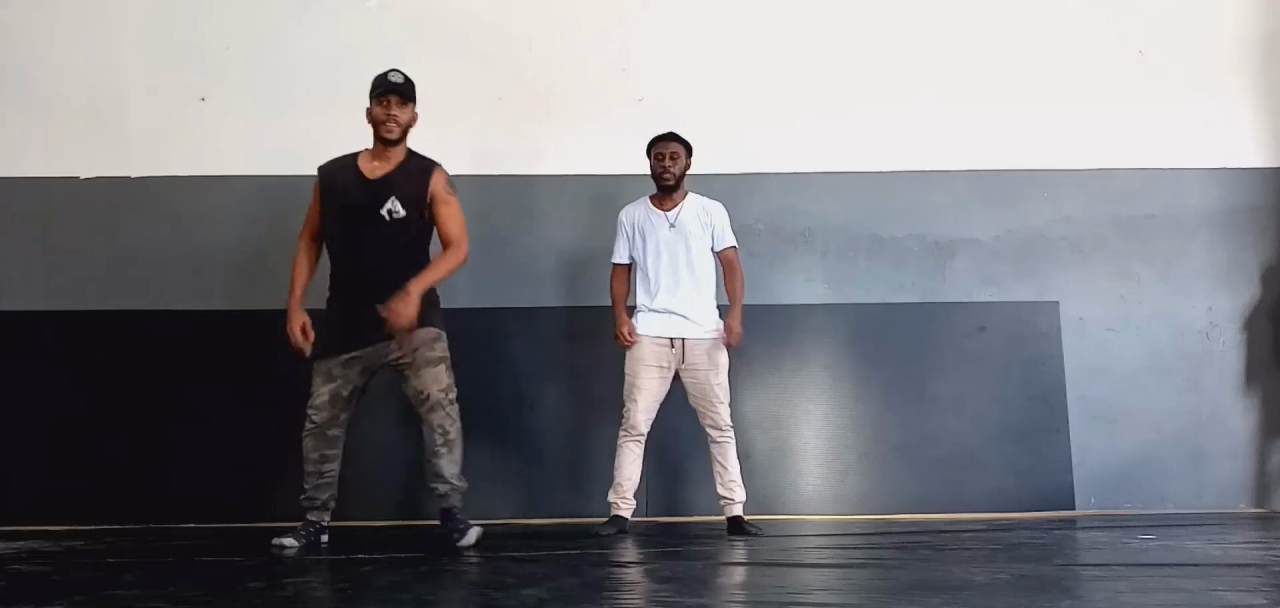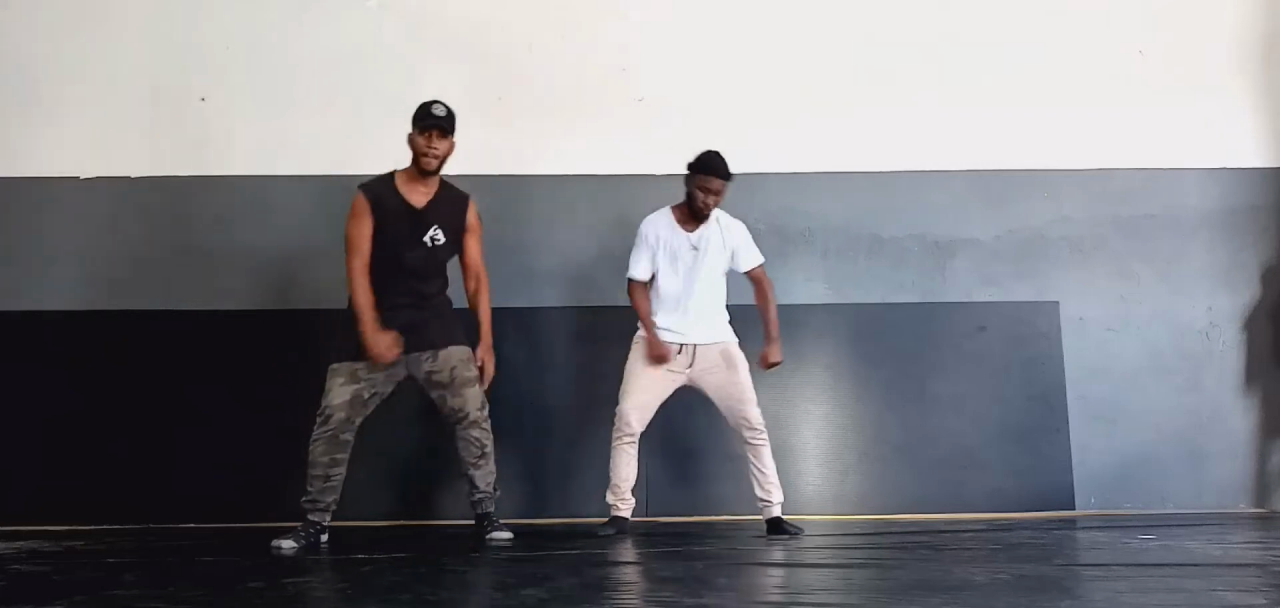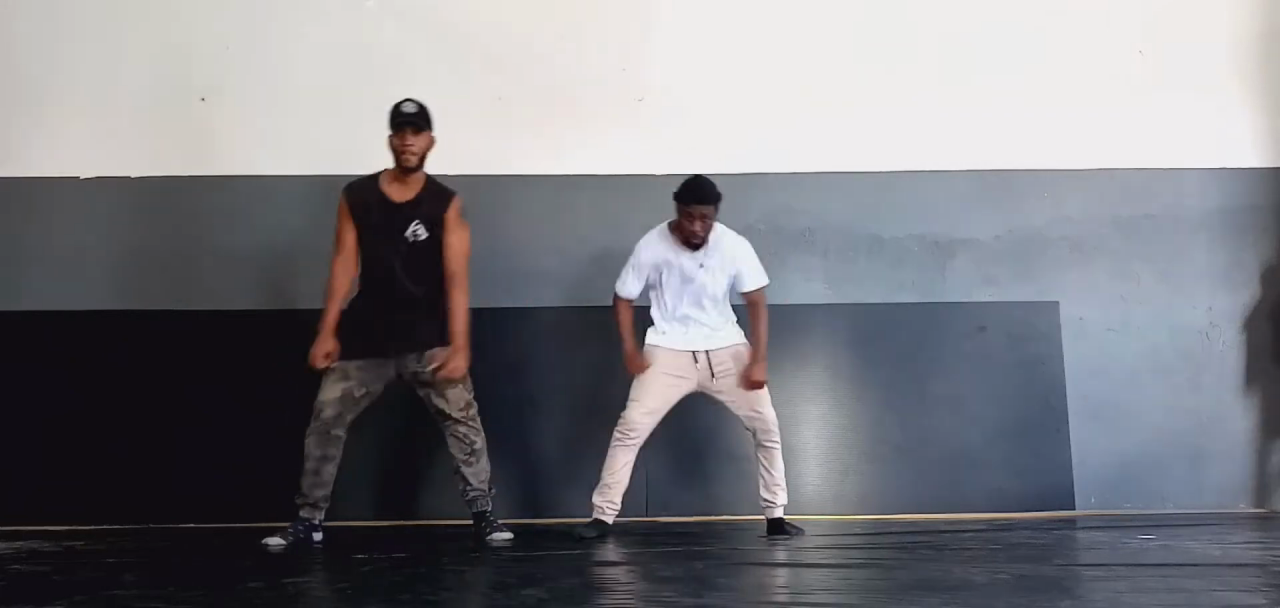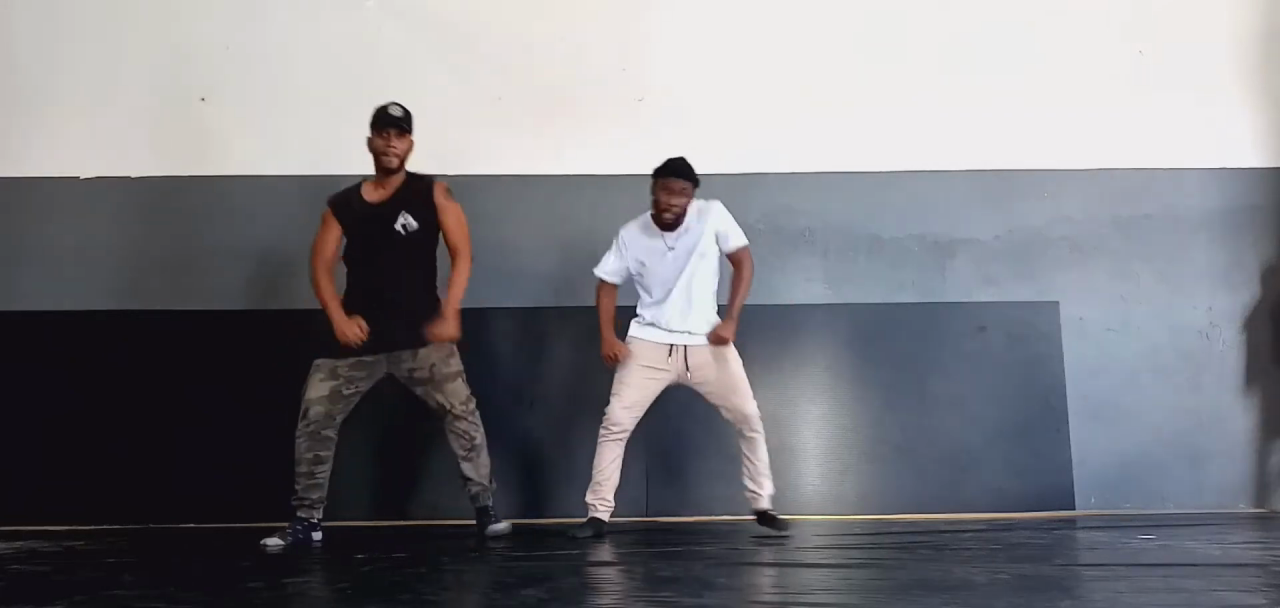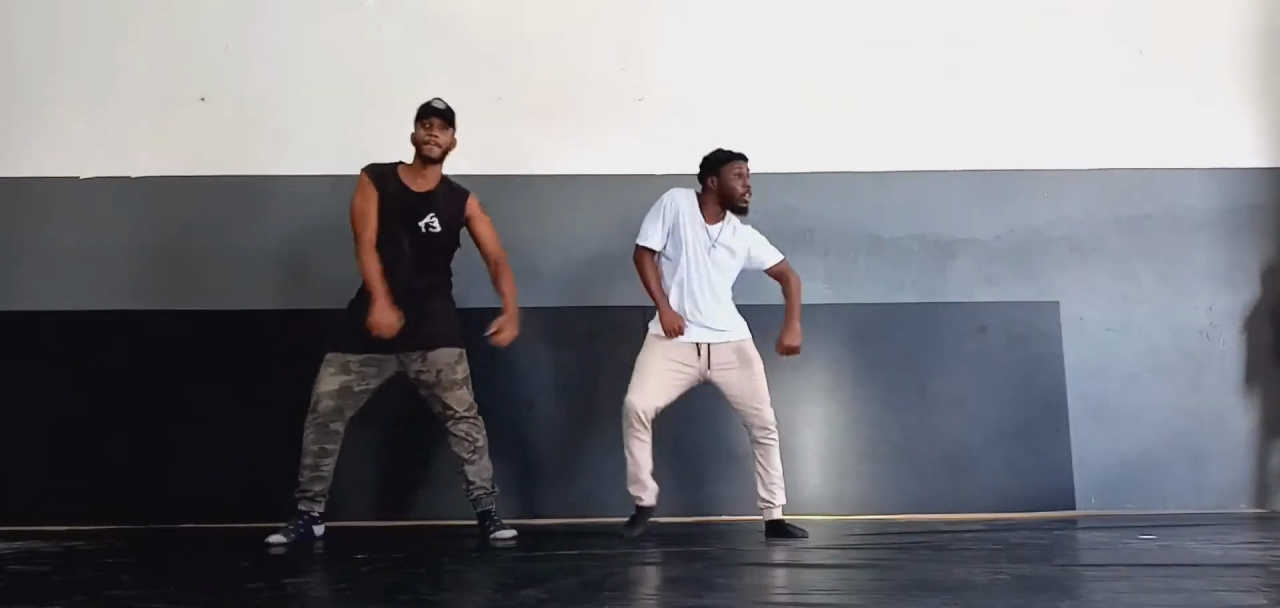
dt=0.5s
person 1, frame 1
left shoulder: (430, 177)
right shoulder: (332, 175)
left elbow: (458, 245)
right elbow: (309, 242)
left wrist: (415, 289)
right wrist: (295, 304)
left hip: (409, 315)
right hip: (345, 321)
left knee: (436, 398)
right knee: (322, 420)
left ankle: (451, 508)
right ankle: (315, 522)
person 1, frame 2
left shoulder: (462, 207)
right shoulder: (371, 195)
left elbow: (476, 278)
right elbow: (357, 267)
left wrist: (486, 341)
right wrist: (370, 331)
left hip: (437, 329)
right hip: (377, 331)
left knee: (474, 415)
right knee: (333, 422)
left ankle: (486, 513)
right ankle: (315, 523)
person 1, frame 3
left shoulder: (446, 202)
right shoulder: (356, 195)
left elbow: (457, 277)
right elbow: (344, 266)
left wrist: (460, 345)
right wrist: (326, 331)
left hip: (426, 325)
right hip: (367, 329)
left knee: (462, 416)
right knee: (327, 417)
left ankle: (483, 513)
right ankle: (309, 520)
person 1, frame 4
left shoulder: (432, 192)
right shoulder: (343, 204)
left elbow: (462, 254)
right elbow: (321, 266)
left wrist: (450, 313)
right wrist: (338, 317)
left hip: (420, 330)
right hip: (362, 331)
left knee: (461, 410)
right knee: (315, 417)
left ankle: (485, 508)
right ankle: (306, 521)
person 1, frame 5
left shoulder: (462, 201)
right shoulder: (375, 180)
left elbow: (496, 258)
right elbow: (366, 242)
left wrist: (511, 309)
right wrist: (379, 301)
left hip: (433, 328)
right hip: (373, 321)
left knee: (464, 416)
right knee: (325, 410)
left ankle: (487, 512)
right ankle: (308, 514)
person 2, frame 1
left shoulder: (711, 211)
right shoulder: (631, 215)
left elbow: (732, 265)
right elbow: (621, 270)
left wrist: (735, 312)
right wrist: (620, 315)
left hip: (703, 335)
right hip: (650, 335)
left knee: (719, 424)
right knee: (634, 423)
left ankle: (734, 513)
right ankle: (620, 511)
person 2, frame 2
left shoulder: (731, 230)
right shoulder: (654, 226)
left elbow: (760, 281)
right elbow: (637, 285)
left wrist: (773, 339)
right wrist: (650, 337)
left hip: (715, 345)
right hip: (662, 343)
left knee: (752, 425)
right knee: (627, 421)
left ankle: (773, 514)
right ankle: (620, 513)
person 2, frame 3
left shoulder: (734, 244)
right shoulder: (651, 246)
left elbow: (756, 302)
right elbow: (624, 299)
left wrist: (758, 360)
right wrist: (630, 351)
left hip: (726, 349)
right hip: (669, 350)
left knee: (766, 424)
right knee: (631, 427)
left ankle: (775, 514)
right ankle: (602, 515)
person 2, frame 4
left shoulder: (712, 215)
right shoulder: (632, 234)
left elbow: (743, 262)
right elbow: (607, 282)
left wrist: (730, 321)
right wrist: (607, 336)
left hip: (707, 342)
right hip: (651, 343)
left knee: (748, 416)
right knee: (616, 421)
left ankle: (761, 505)
right ankle: (598, 514)
person 2, frame 5
left shoulder: (745, 234)
right shoulder: (675, 202)
left elbow: (787, 275)
right elbow: (644, 255)
left wrist: (792, 325)
right wrist: (665, 308)
left hip: (731, 341)
right hip: (677, 337)
left knee: (763, 423)
right knee: (637, 407)
left ankle: (774, 517)
right ankle: (643, 501)
